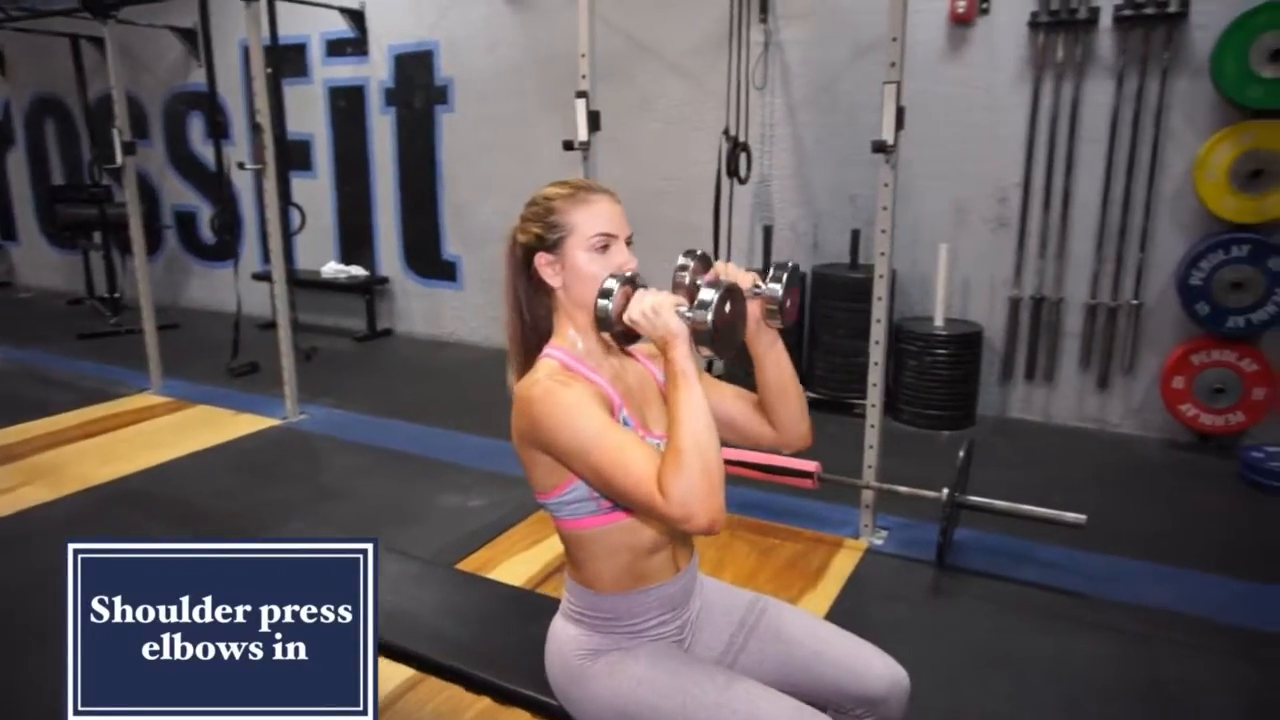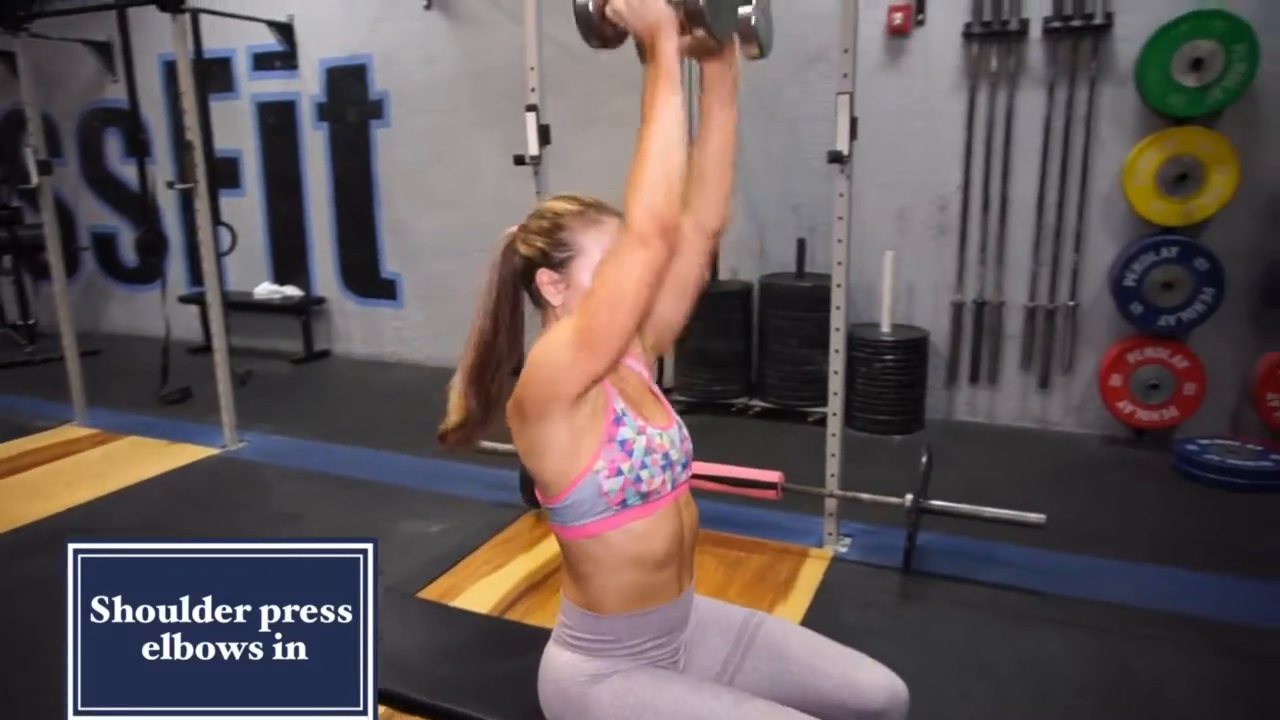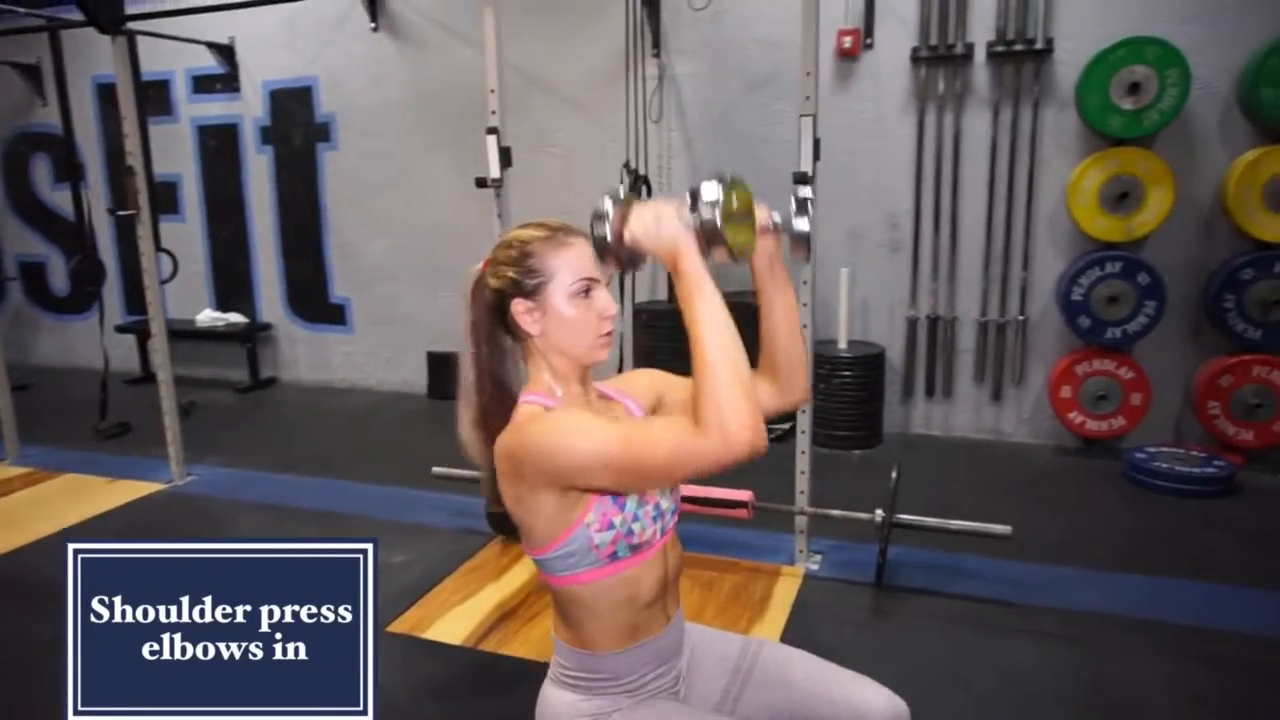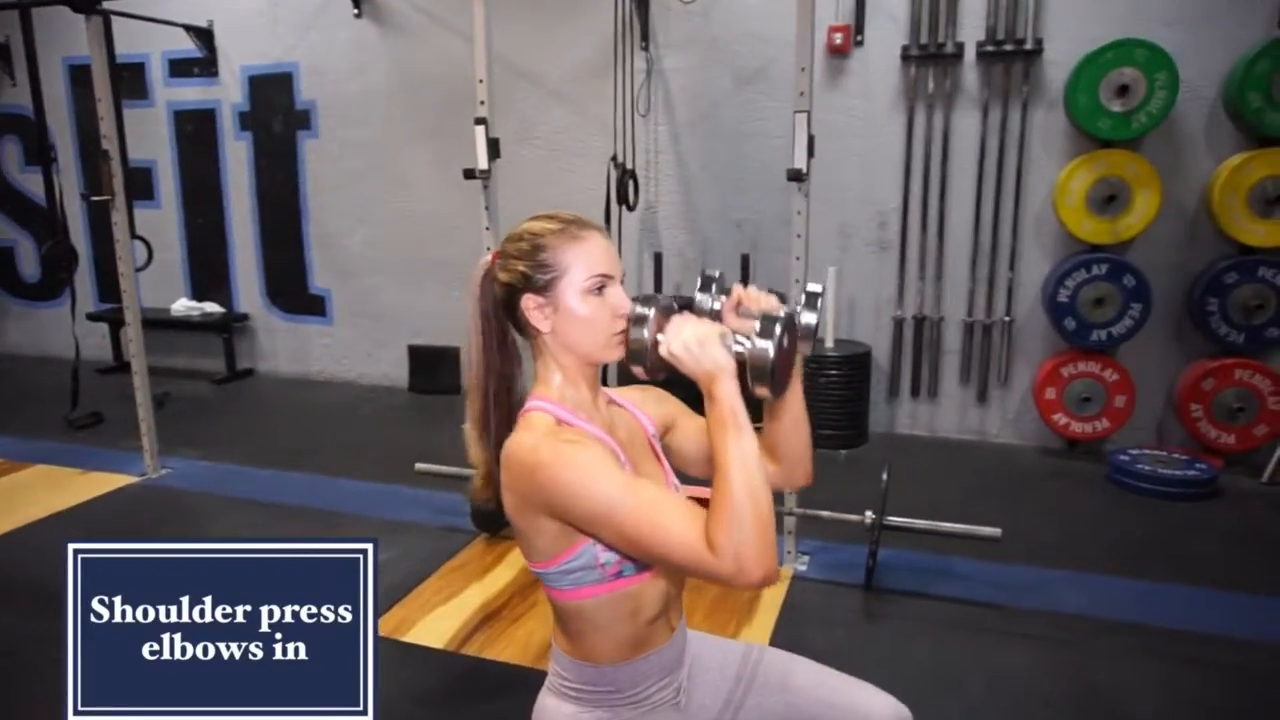
dt=0.5s
person 1, frame 1
left shoulder: (646, 362)
right shoulder: (549, 394)
left elbow: (790, 434)
right elbow: (697, 509)
left wrist: (756, 327)
right wrist: (679, 350)
left hip: (694, 607)
right hip: (612, 648)
person 1, frame 2
left shoulder: (627, 359)
right shoulder: (549, 387)
left elbow: (703, 220)
right elbow: (650, 229)
left wrist: (720, 70)
left hip: (688, 629)
person 1, frame 3
left shoulder: (630, 394)
right shoulder: (536, 441)
left elbow: (783, 388)
right elbow: (733, 437)
left wrist: (766, 259)
right wrist: (683, 258)
left hip: (681, 656)
person 1, frame 4
left shoulder: (638, 408)
right shoulder: (545, 453)
left elbow: (789, 471)
right elbow: (747, 562)
right wrist: (718, 380)
left hip: (682, 661)
